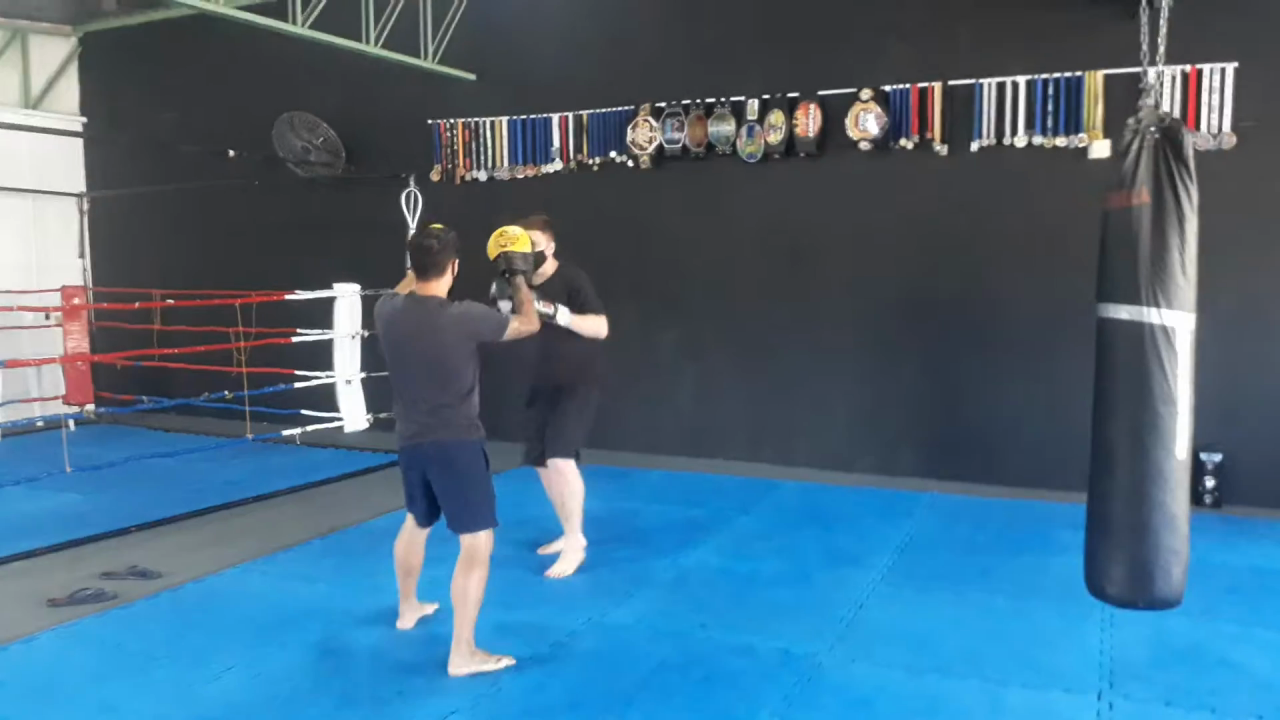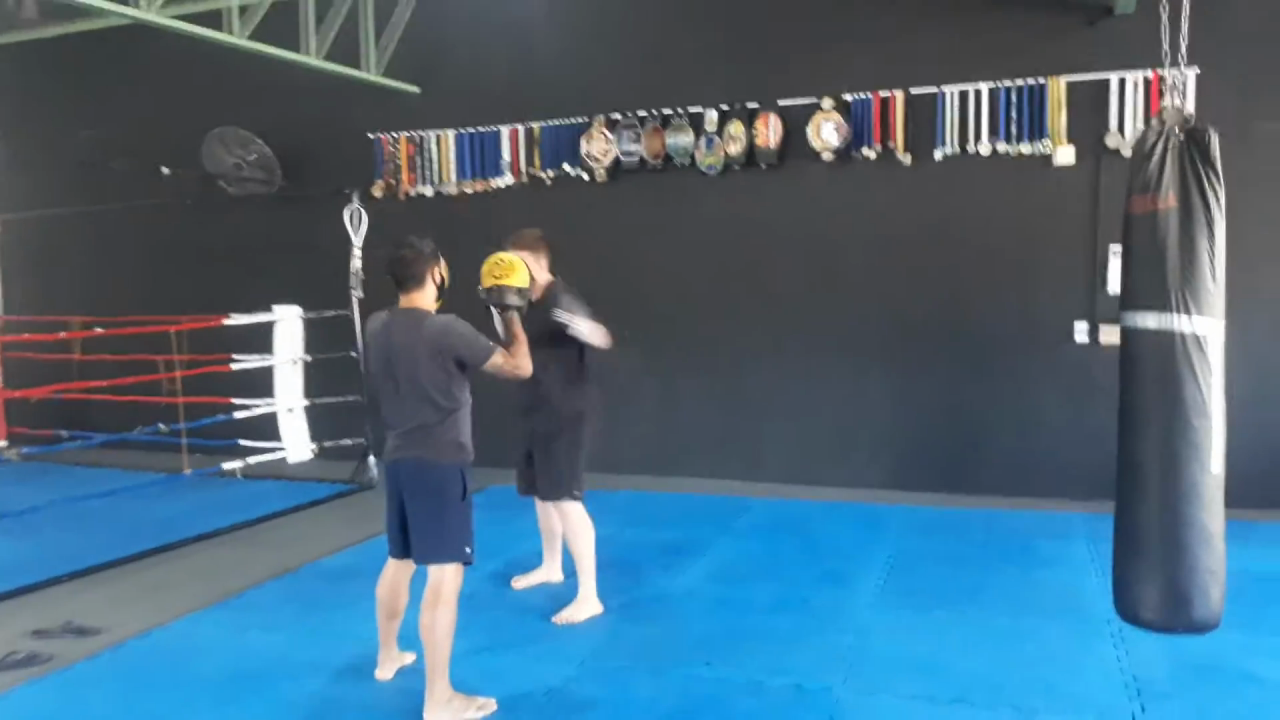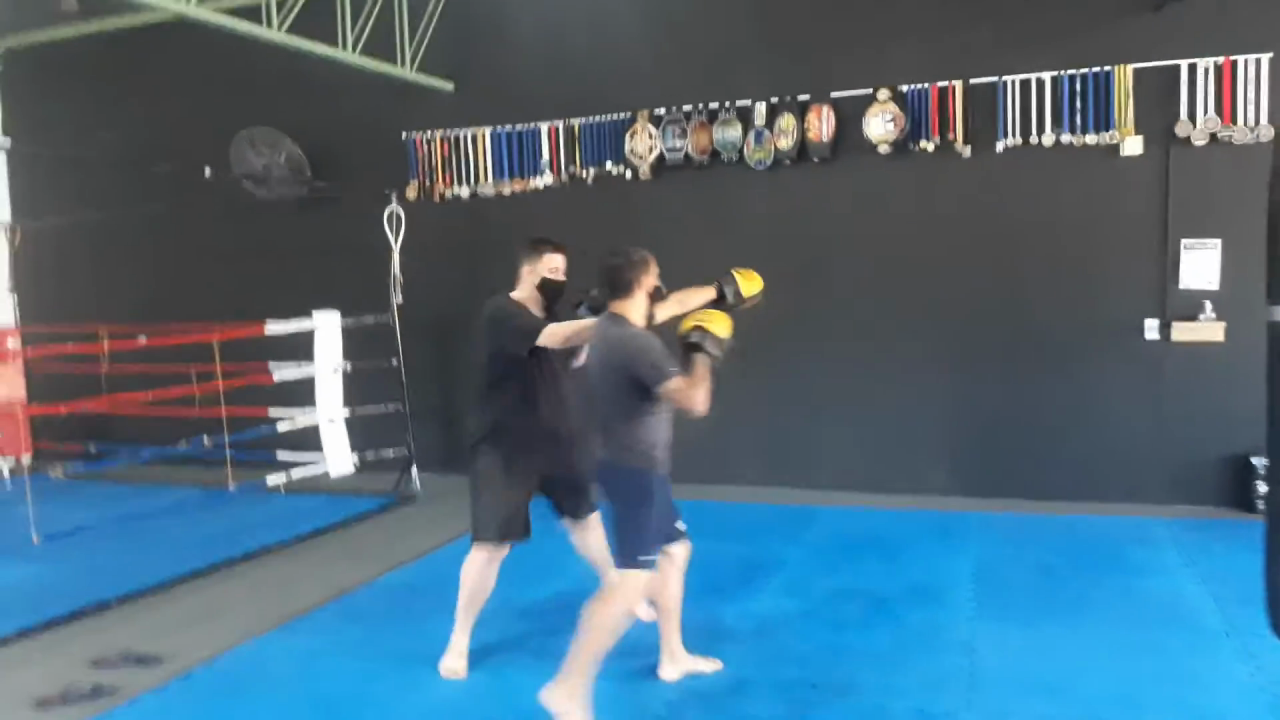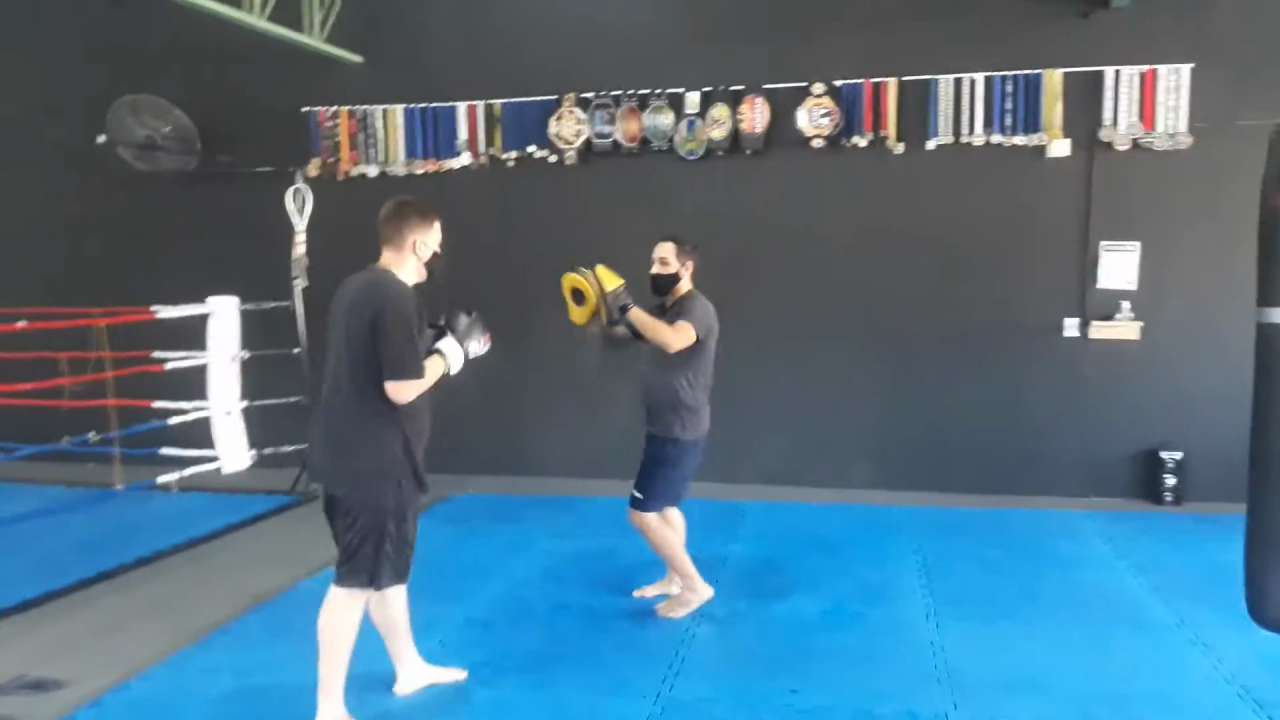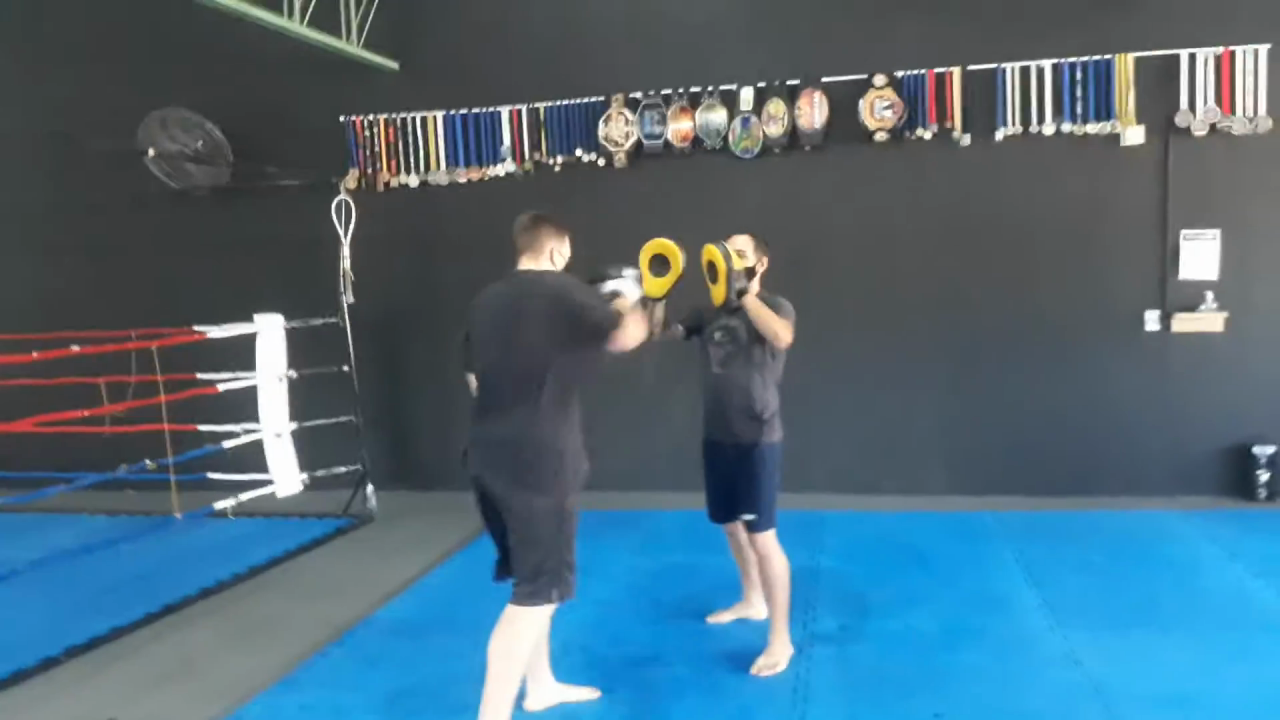
dt=1s
person 1, frame 1
left shoulder: (573, 280)
right shoulder: (526, 284)
left elbow: (600, 328)
left wrist: (557, 312)
left hip: (576, 385)
right hip: (542, 386)
left knee: (561, 458)
right knee: (543, 462)
right ankle: (569, 534)
person 1, frame 2
left shoulder: (558, 298)
right shoulder: (528, 300)
left elbow: (600, 338)
left wrist: (579, 323)
left hip: (566, 413)
right hip: (540, 412)
left knee: (565, 498)
right knee: (541, 491)
left ankle: (589, 596)
right ankle: (550, 566)
person 1, frame 3
left shoulder: (553, 313)
right shoulder: (501, 314)
left elbow: (572, 354)
right elbow: (553, 337)
left hip: (555, 440)
right hip: (506, 447)
left knee: (584, 518)
right knee: (491, 545)
right ankle: (459, 640)
person 1, frame 4
left shoulder: (359, 287)
right shoulder: (394, 299)
right elbow: (402, 389)
left wrist: (439, 343)
right wrist: (453, 350)
left hip: (350, 452)
right hip: (372, 461)
left knee: (387, 569)
right knee: (358, 579)
left ankle: (410, 666)
person 1, frame 5
left shoulder: (487, 302)
right shoulder: (560, 290)
left elbow: (477, 382)
right elbow: (628, 335)
right wrist: (630, 300)
left hip: (490, 459)
right hip: (537, 463)
left knee: (535, 579)
right knee: (534, 592)
person 2, frame 1
left shoulder: (388, 310)
right shoulder: (465, 317)
right elbow: (528, 324)
left wrist: (417, 269)
right wrist: (519, 277)
left hip: (411, 440)
right hip: (456, 442)
left knee: (416, 522)
right knee: (478, 541)
left ankle: (408, 608)
right ankle: (463, 651)
person 2, frame 2
left shoulder: (377, 327)
right shoulder: (447, 330)
right elbow: (520, 367)
right wrist: (512, 311)
left hip: (398, 458)
right hip: (439, 463)
left knee: (400, 561)
right knee: (445, 575)
left ankle: (388, 657)
person 2, frame 3
left shoulder: (609, 327)
right shoulder: (638, 344)
left elbow: (643, 312)
right elbow: (694, 404)
left wrist: (722, 291)
right wrist: (703, 353)
left hip: (622, 464)
right hip: (636, 469)
left knee: (675, 551)
right knee: (633, 581)
left ankle: (672, 655)
person 2, frame 4
left shoulder: (696, 308)
right shoulder: (662, 309)
left elbow: (671, 342)
right elbow: (617, 334)
left wrist: (626, 307)
left hip: (680, 430)
right hip: (666, 427)
left knee: (642, 513)
right knee: (664, 506)
left ankle: (695, 586)
right ankle: (677, 578)
person 2, frame 5
left shoulder: (773, 306)
right shoulder: (708, 313)
left elbow: (781, 338)
right elbow: (657, 332)
left wrist: (742, 294)
left hip: (757, 439)
right hip: (717, 436)
left knee: (762, 536)
right knee: (732, 524)
left ankle: (781, 639)
right ankle: (752, 601)
